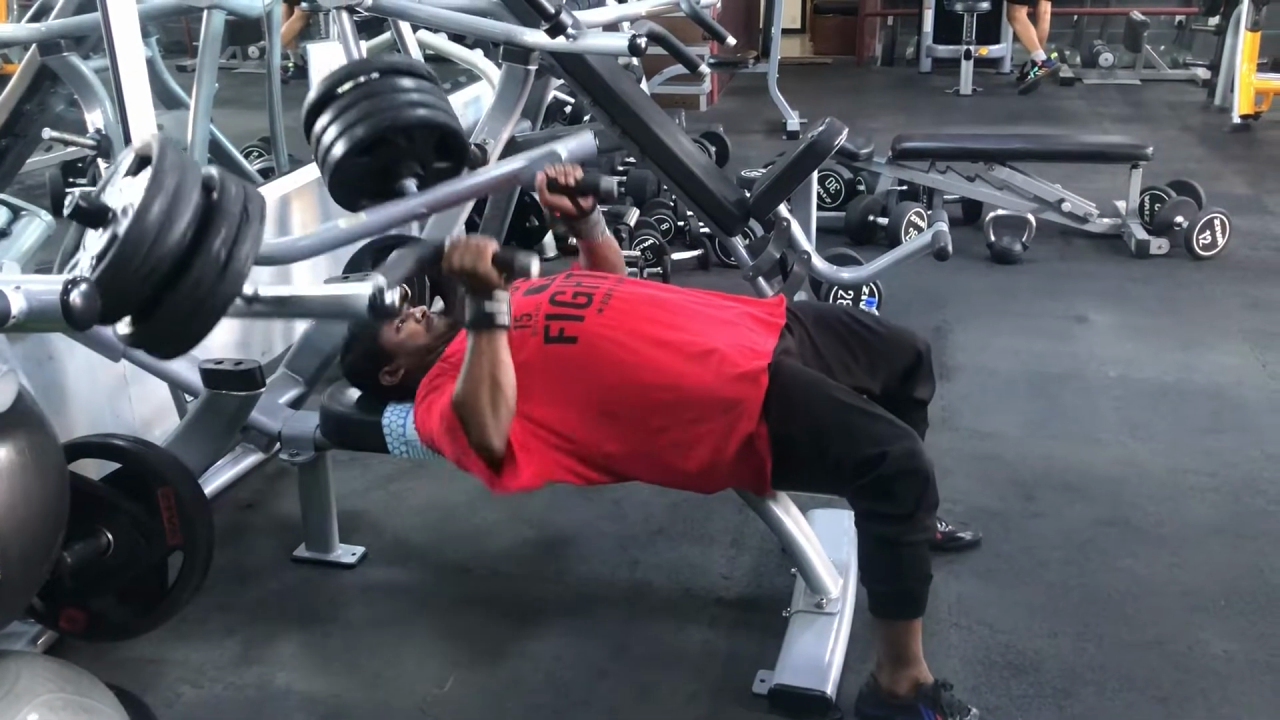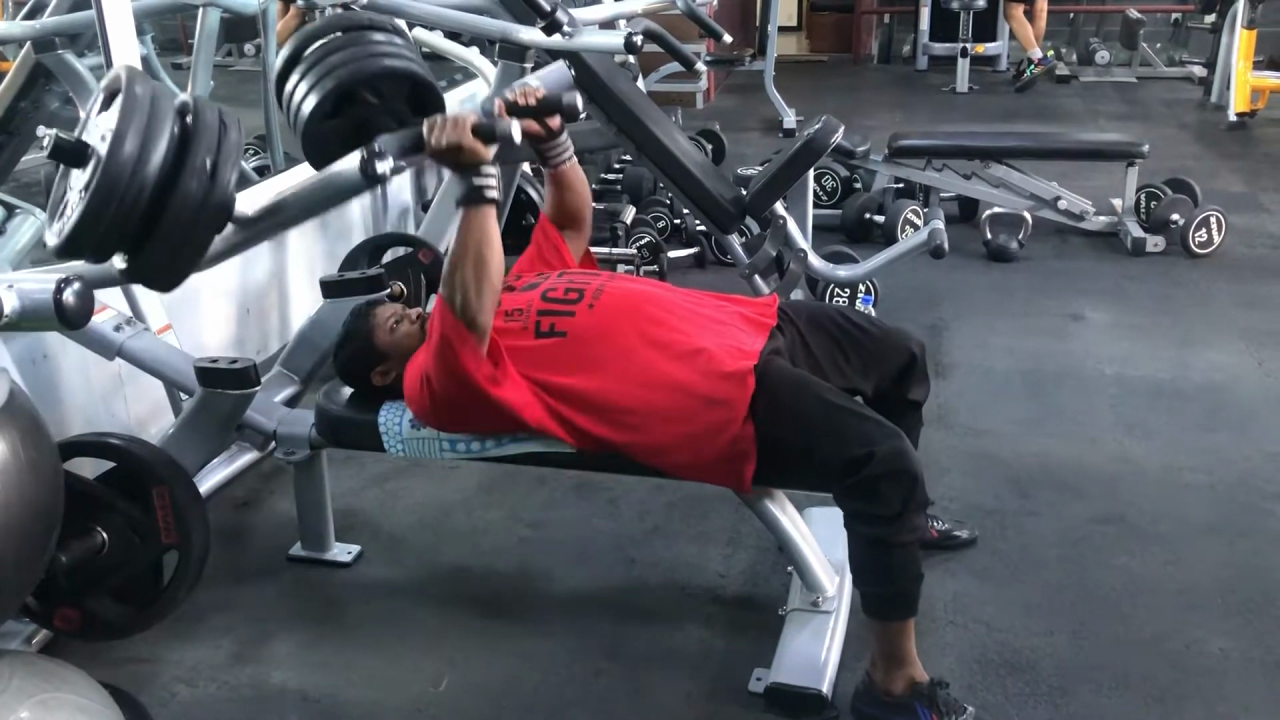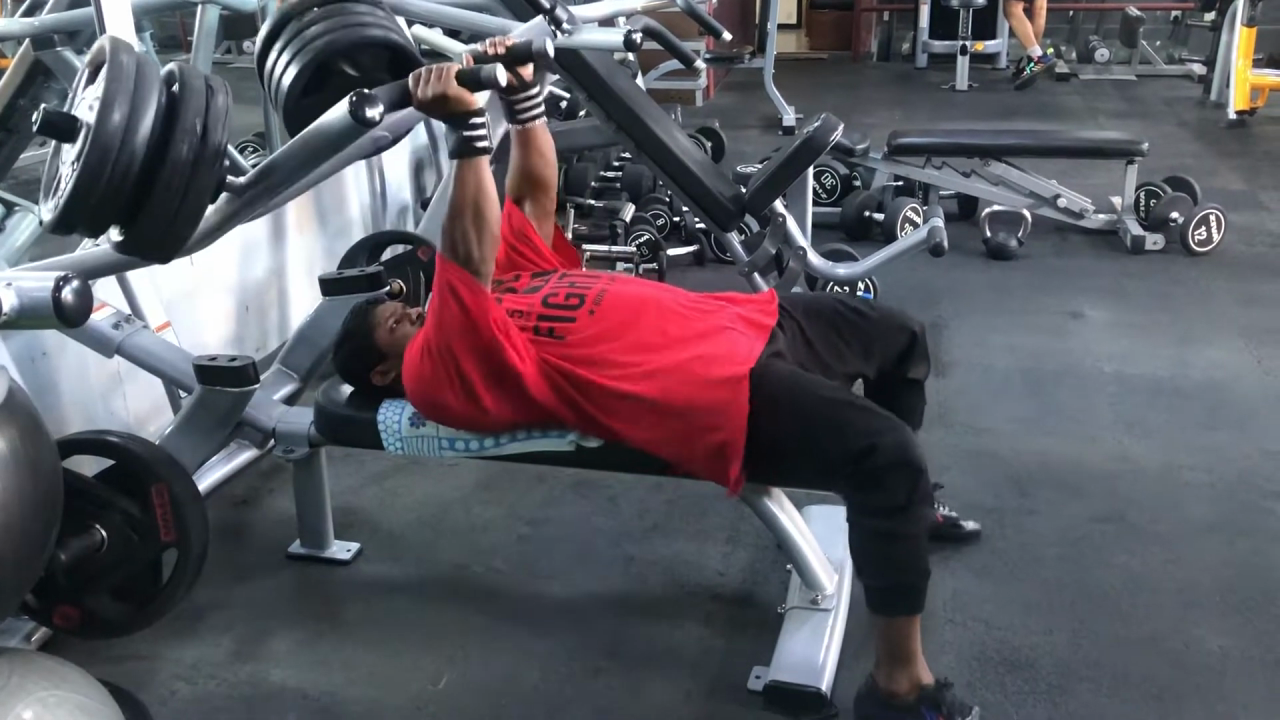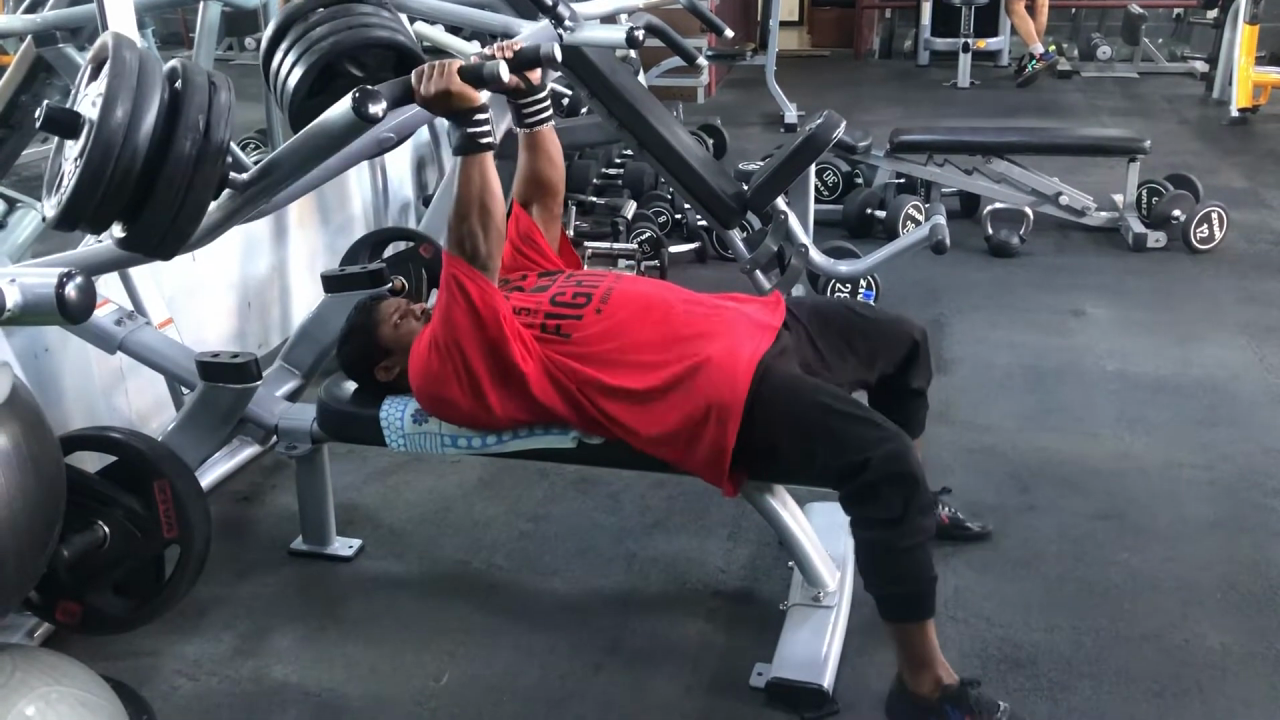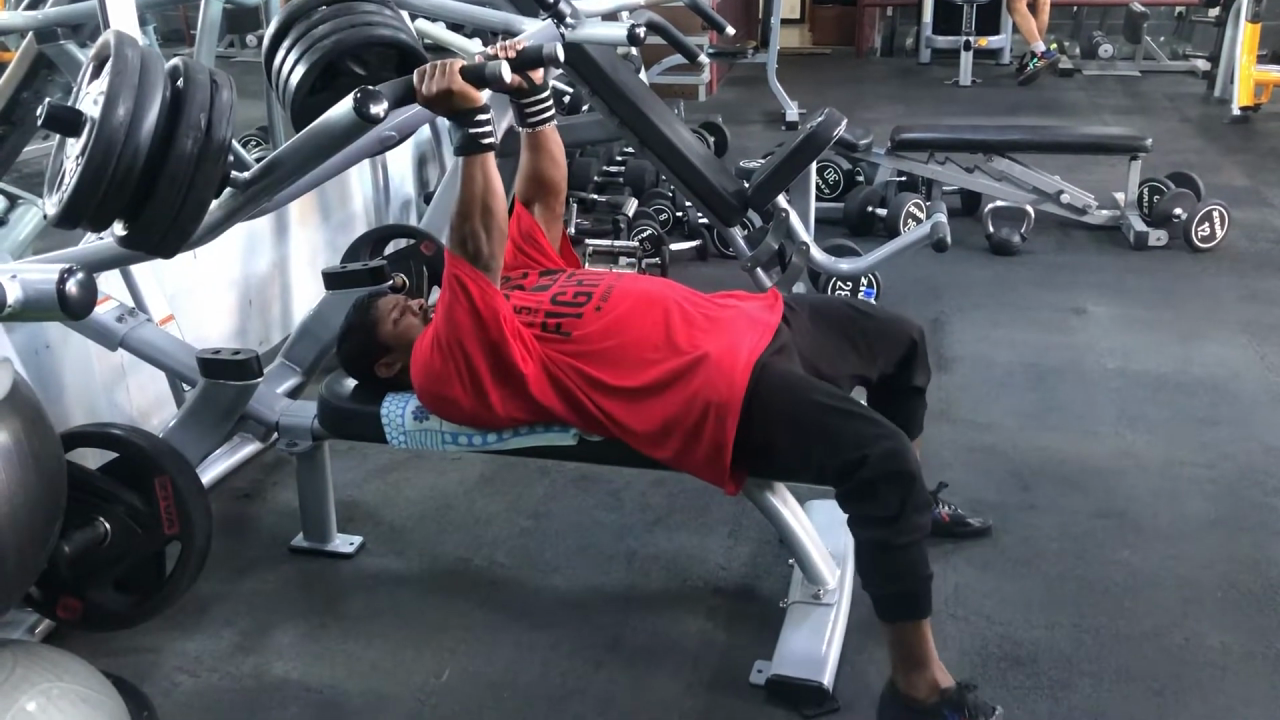
dt=0.3s
person 1, frame 1
left shoulder: (510, 305)
right shoulder: (443, 395)
left elbow: (610, 277)
right elbow: (488, 437)
left wrist: (581, 212)
right wrist: (483, 307)
right hip: (727, 400)
left knee: (906, 357)
right knee: (897, 463)
left ankle: (903, 529)
person 1, frame 2
left shoulder: (510, 287)
right shoulder: (433, 376)
left elbow: (574, 219)
right elbow: (470, 320)
left wrist: (549, 141)
right wrist: (476, 181)
right hip: (717, 396)
left knee: (901, 358)
right knee: (884, 461)
left ankle: (895, 518)
person 1, frame 3
left shoulder: (500, 290)
right shoulder: (440, 369)
left elbow: (533, 194)
right elbow: (467, 254)
left wrist: (521, 93)
right wrist: (466, 126)
right hip: (713, 395)
left knee: (898, 339)
right knee: (887, 452)
left ankle: (901, 508)
person 1, frame 4
left shoulder: (503, 288)
right shoulder: (444, 367)
left elbow: (542, 194)
right elbow: (473, 249)
left wrist: (526, 95)
right wrist: (468, 123)
right hip: (715, 392)
left knee: (901, 344)
right knee: (882, 461)
left ankle: (909, 512)
person 1, frame 5
left shoulder: (497, 293)
right shoulder: (447, 366)
left elbow: (544, 194)
right elbow: (475, 248)
left wrist: (529, 93)
right wrist: (470, 123)
right hip: (716, 389)
left knee: (900, 342)
right knee: (880, 459)
left ankle: (910, 508)
